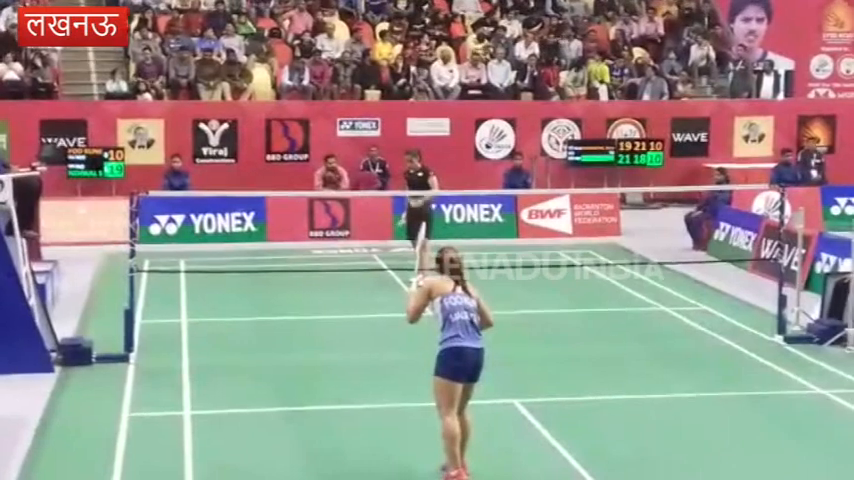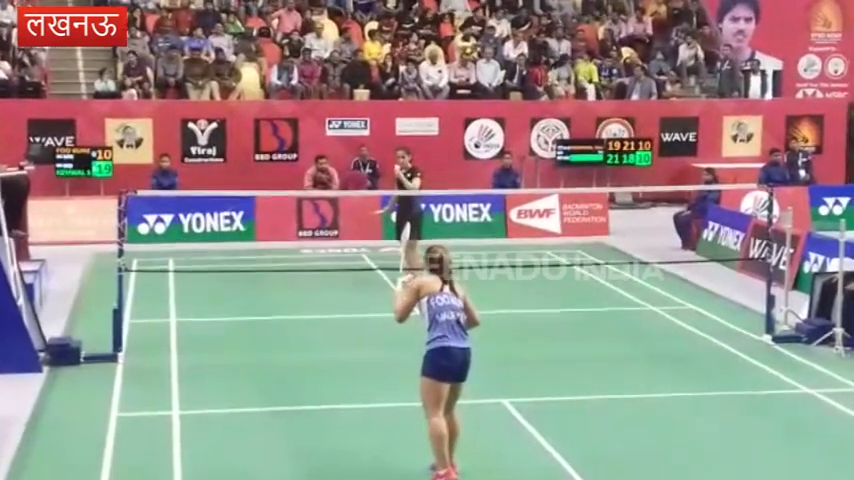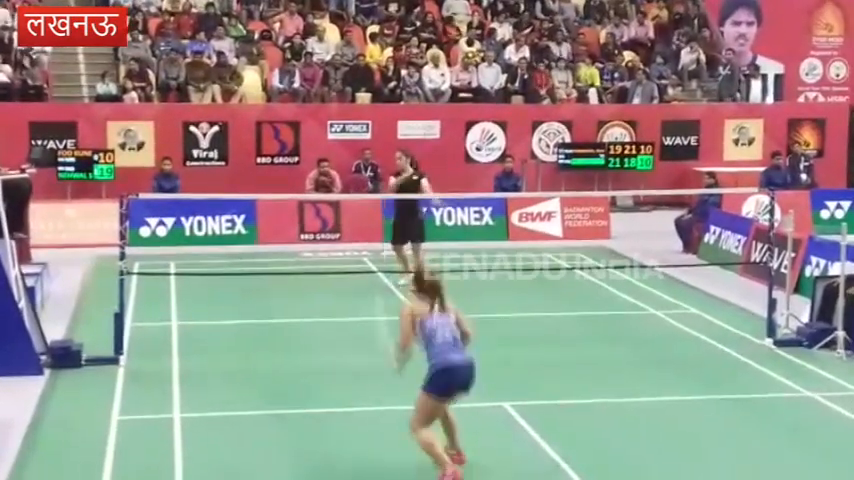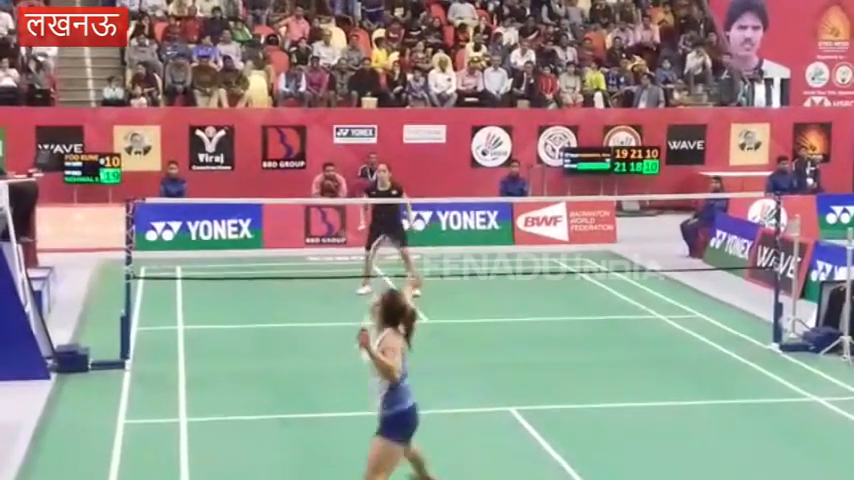
dt=0.7s
person 1, frame 1
left shoulder: (432, 283)
right shoulder: (468, 288)
left elbow: (412, 317)
right elbow: (488, 321)
left wrist: (413, 293)
left hip: (454, 352)
right hip: (477, 352)
left knee: (447, 414)
right knee: (460, 411)
person 1, frame 2
left shoulder: (420, 282)
right shoulder: (456, 287)
left elbow: (400, 316)
right elbow: (474, 320)
left wrist: (399, 293)
left hip: (440, 353)
right hip: (464, 352)
left knee: (434, 414)
right knee: (448, 411)
person 1, frame 3
left shoulder: (412, 307)
right shoulder: (445, 306)
left elbow: (405, 345)
right elbow: (467, 336)
left wrist: (400, 363)
left hip: (444, 371)
right hip: (466, 368)
left knee: (418, 426)
right knee: (439, 406)
right ankle: (455, 452)
person 1, frame 4
left shoulder: (390, 340)
right shoulder: (390, 333)
left elbow: (392, 374)
left wrist: (369, 349)
left hip: (397, 416)
right hip: (404, 411)
right knee: (404, 448)
person 2, frame 1
left shoulder: (426, 171)
right shoulder: (407, 173)
left elbow: (435, 190)
left wrist: (421, 201)
right wrist: (406, 211)
left hip: (424, 210)
right hip: (412, 210)
left knee: (422, 243)
right knee: (415, 243)
right ankle: (420, 272)
person 2, frame 2
left shoulder: (415, 172)
right shoulder: (397, 172)
left elbow: (413, 189)
left wrist: (401, 175)
right wrist: (388, 207)
left hip: (413, 211)
right hip: (401, 210)
left knee: (412, 244)
right knee: (404, 244)
right ankle: (410, 272)
person 2, frame 3
left shoulder: (418, 176)
right shoulder: (395, 176)
left elbow: (426, 188)
right elbow: (392, 187)
right wrist: (403, 177)
left hip: (414, 216)
right hip: (399, 216)
left knee: (416, 249)
right knee: (396, 247)
right ankle: (407, 273)
person 2, frame 4
left shoulder: (397, 188)
right shoulder: (370, 189)
left elbow: (407, 205)
right elbow: (364, 207)
left wrist: (410, 220)
right wrist: (362, 222)
left hip: (394, 225)
right hip: (377, 225)
left knee: (404, 253)
right knee: (368, 254)
left ankle: (415, 284)
right ankle: (366, 285)
